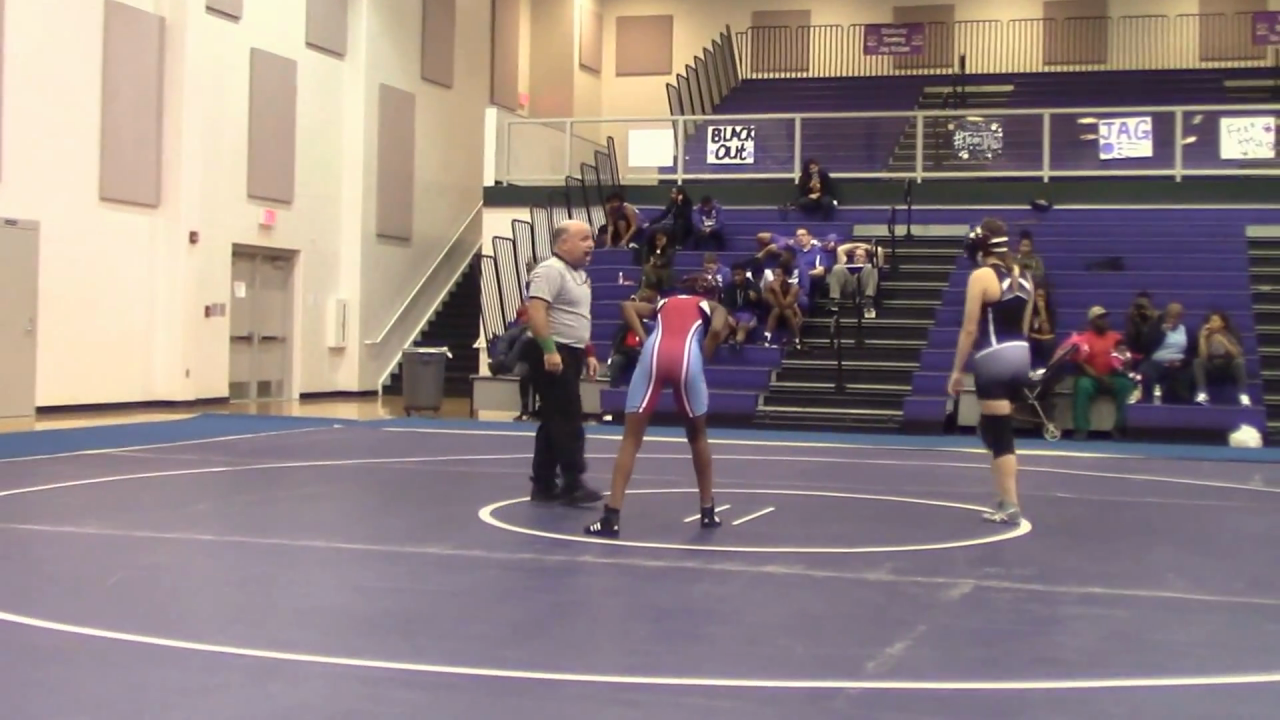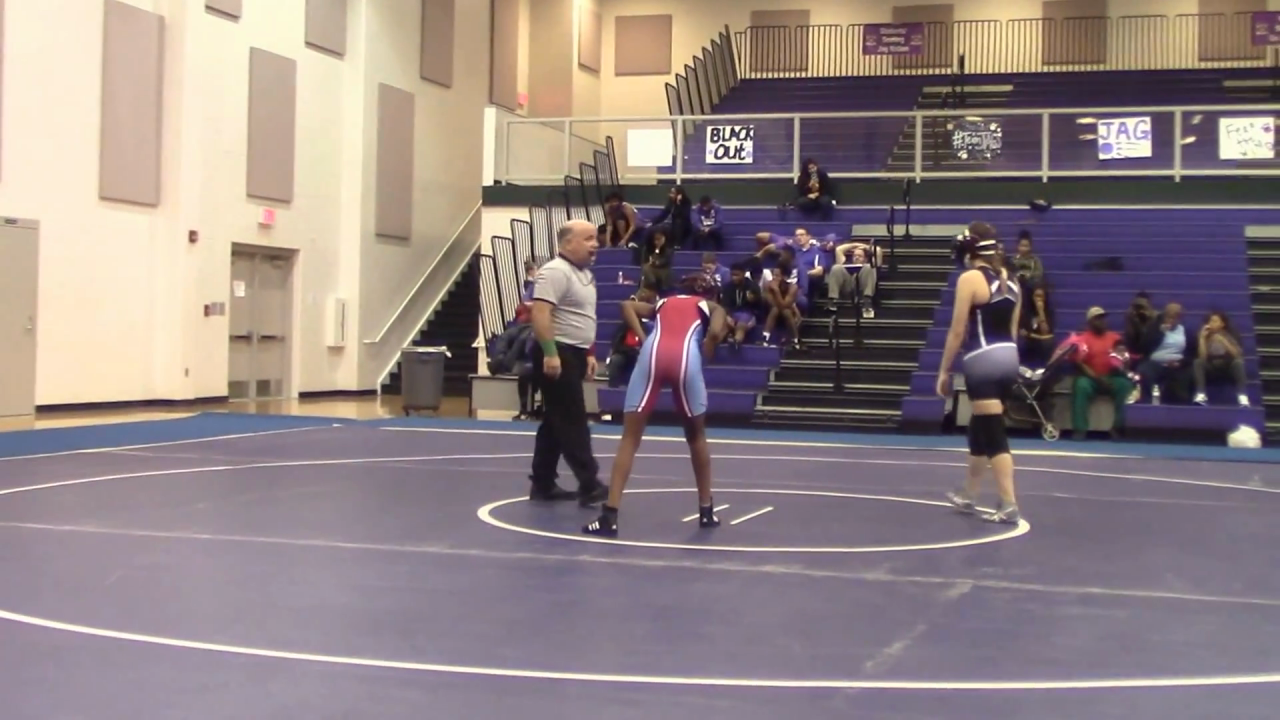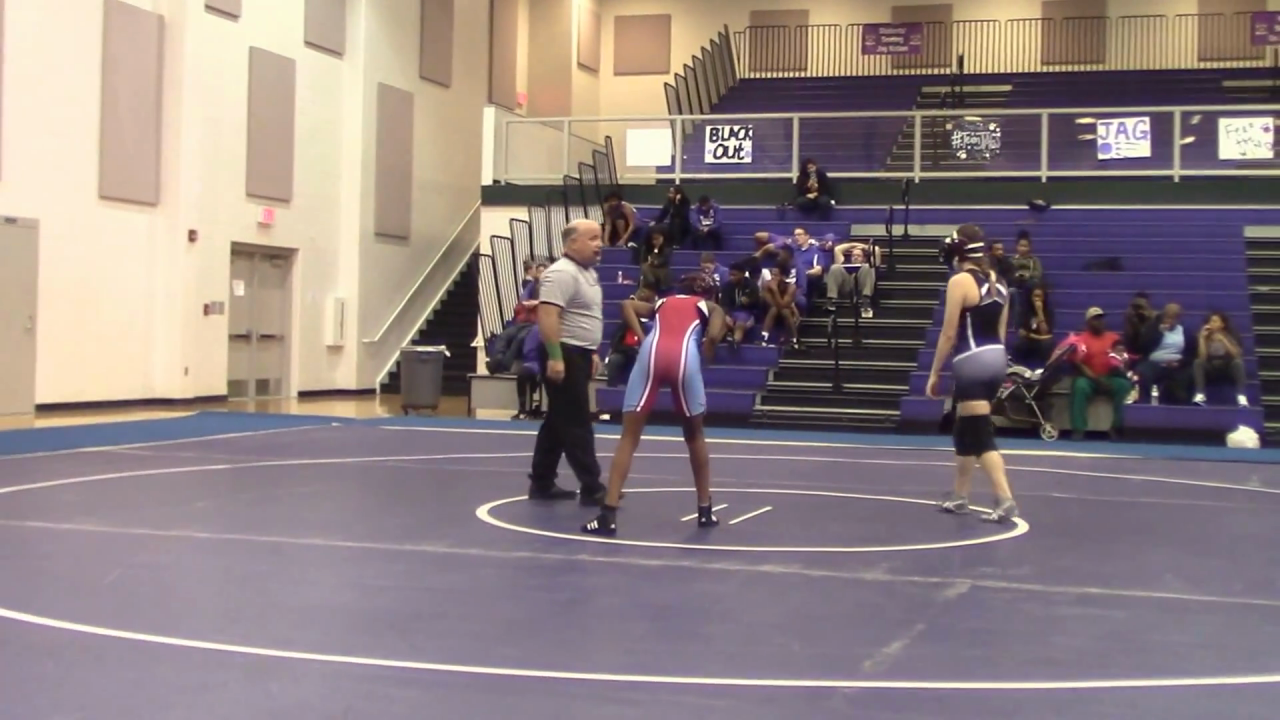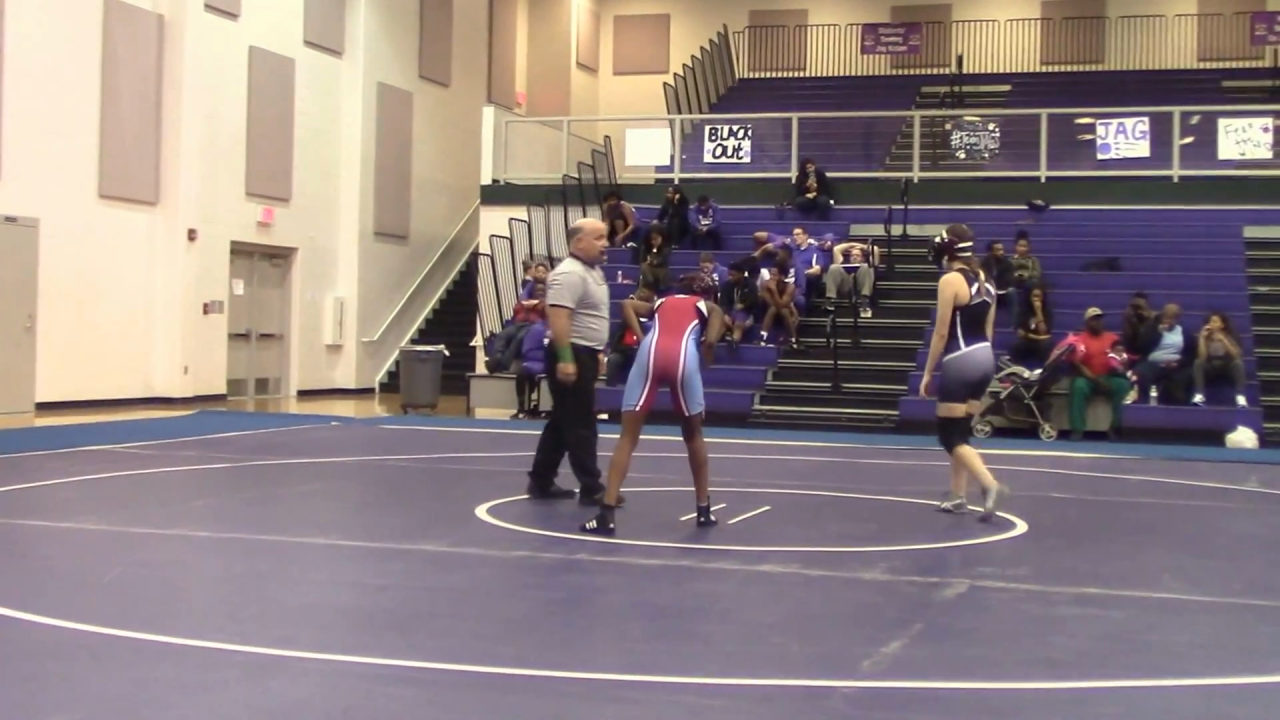
dt=0.1s
person 1, frame 1
left shoulder: (981, 276)
right shoulder: (1022, 276)
left elbow: (970, 329)
right elbow: (1025, 325)
left wrist: (956, 370)
left hip: (994, 358)
right hip: (1020, 356)
left knee: (999, 434)
right knee: (997, 429)
left ankle: (1009, 505)
right ankle: (1006, 497)
person 1, frame 2
left shoulder: (969, 279)
right shoulder: (1009, 279)
left elbow: (958, 331)
right elbow: (1012, 328)
left wrist: (944, 371)
left hip: (983, 361)
right hip: (1008, 357)
left knee: (993, 435)
right knee: (979, 430)
left ankle: (1009, 504)
right ankle: (969, 495)
person 1, frame 3
left shoulder: (960, 281)
right shoulder: (997, 281)
left elbow: (949, 334)
right elbow: (1000, 331)
left wrist: (934, 373)
left hip: (971, 363)
right hip: (996, 359)
left knee: (980, 436)
right knee: (965, 431)
left ankle: (1005, 499)
right ankle: (959, 497)
person 1, frame 4
left shoulder: (950, 280)
right shoulder: (983, 280)
left elbow: (941, 333)
right elbow: (988, 328)
left wrist: (928, 373)
left hip: (959, 361)
right hip: (984, 359)
left knee: (951, 435)
right knee: (958, 431)
left ankle: (991, 485)
right ankle: (958, 496)
person 2, frame 1
left shoulder: (580, 274)
right shoulder: (551, 270)
right elbow: (535, 312)
left wrist: (588, 353)
right wrist: (549, 350)
left hip: (570, 354)
right hip: (551, 355)
left knee: (555, 420)
right knee: (568, 420)
left ankle: (544, 484)
right ankle: (572, 484)
person 2, frame 2
left shoulder: (584, 273)
right shoulder: (556, 272)
right elbow: (540, 313)
left wrist: (588, 353)
right wrist: (549, 352)
left hip: (573, 355)
right hip: (557, 356)
left knee: (556, 421)
right knee: (572, 420)
left ankle: (543, 484)
right ankle: (589, 485)
person 2, frame 3
left shoulder: (589, 273)
right shoulder: (562, 273)
right elbow: (547, 316)
left wrist: (592, 353)
right wrist: (554, 356)
left hip: (578, 355)
right hip: (564, 356)
left knee: (558, 421)
right knee: (577, 423)
left ankle: (542, 483)
right ankle: (591, 488)
person 2, frame 4
left shoulder: (594, 270)
right shoulder: (570, 273)
right elbow: (557, 318)
left wrist: (596, 353)
right wrist: (564, 359)
left hip: (585, 355)
right hip: (570, 356)
left knee: (563, 421)
right knee: (581, 423)
left ankle: (540, 481)
right ankle: (590, 488)
person 3, frame 1
left shoulder: (663, 303)
right shoulder: (712, 306)
left elbow: (628, 306)
right elbow: (717, 330)
left wrist: (645, 340)
right wrist: (702, 358)
left hip: (654, 354)
right hip: (687, 357)
left knee: (631, 439)
right knee: (698, 437)
left ankle: (611, 517)
right ankle: (708, 511)
person 3, frame 2
left shoulder: (663, 303)
right shoulder: (712, 307)
left elbow: (628, 306)
right elbow: (714, 334)
left wrist: (644, 340)
right wrist: (701, 362)
left hip: (653, 354)
right hip: (686, 356)
left knee: (630, 439)
right knee: (696, 437)
left ankle: (609, 516)
right ankle: (706, 511)
person 3, frame 3
left shoulder: (662, 303)
right shoulder: (711, 307)
left elbow: (627, 305)
right elbow: (712, 337)
left wrist: (643, 339)
right wrist: (700, 363)
left hip: (652, 353)
right hip: (685, 356)
left knee: (628, 438)
right knee: (695, 436)
left ankle: (608, 515)
right ankle: (705, 511)
person 3, frame 4
left shoulder: (662, 302)
right shoulder: (710, 307)
left elbow: (628, 305)
right elbow: (710, 342)
left wrist: (642, 339)
right wrist: (699, 367)
left hip: (651, 352)
right hip: (684, 356)
left knee: (627, 437)
right knee: (693, 436)
left ankle: (606, 514)
right ankle: (703, 510)
